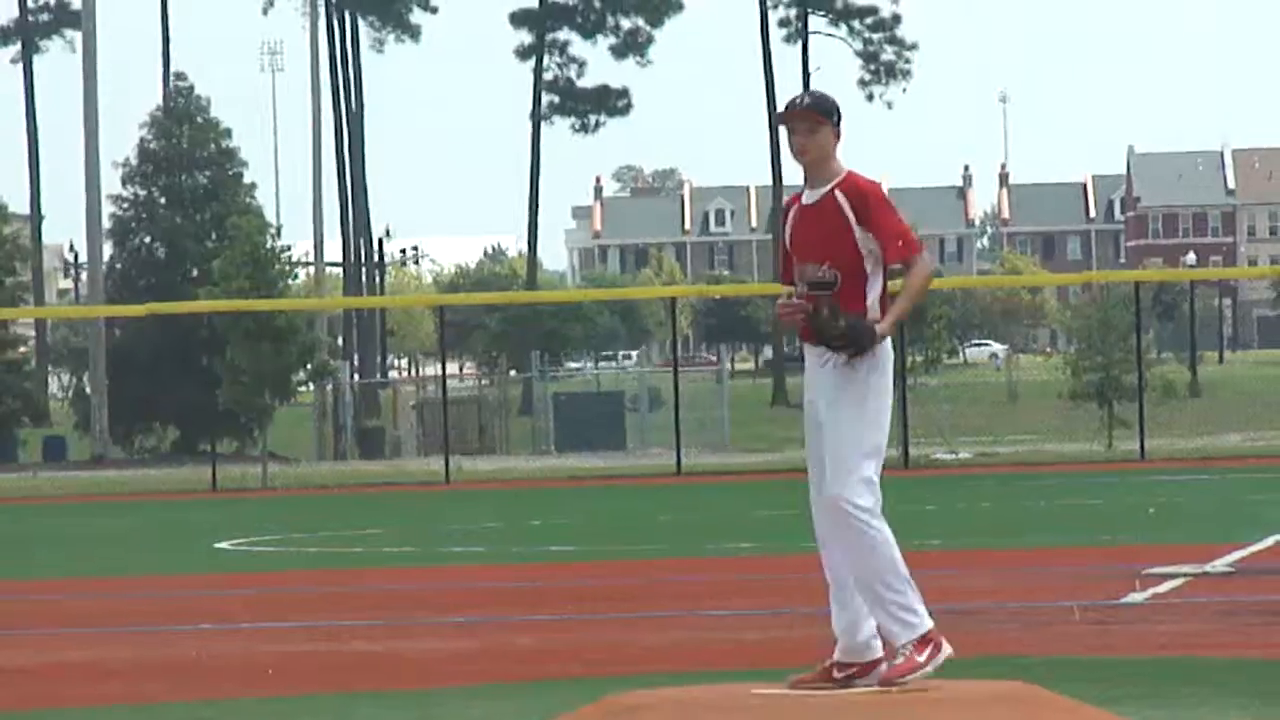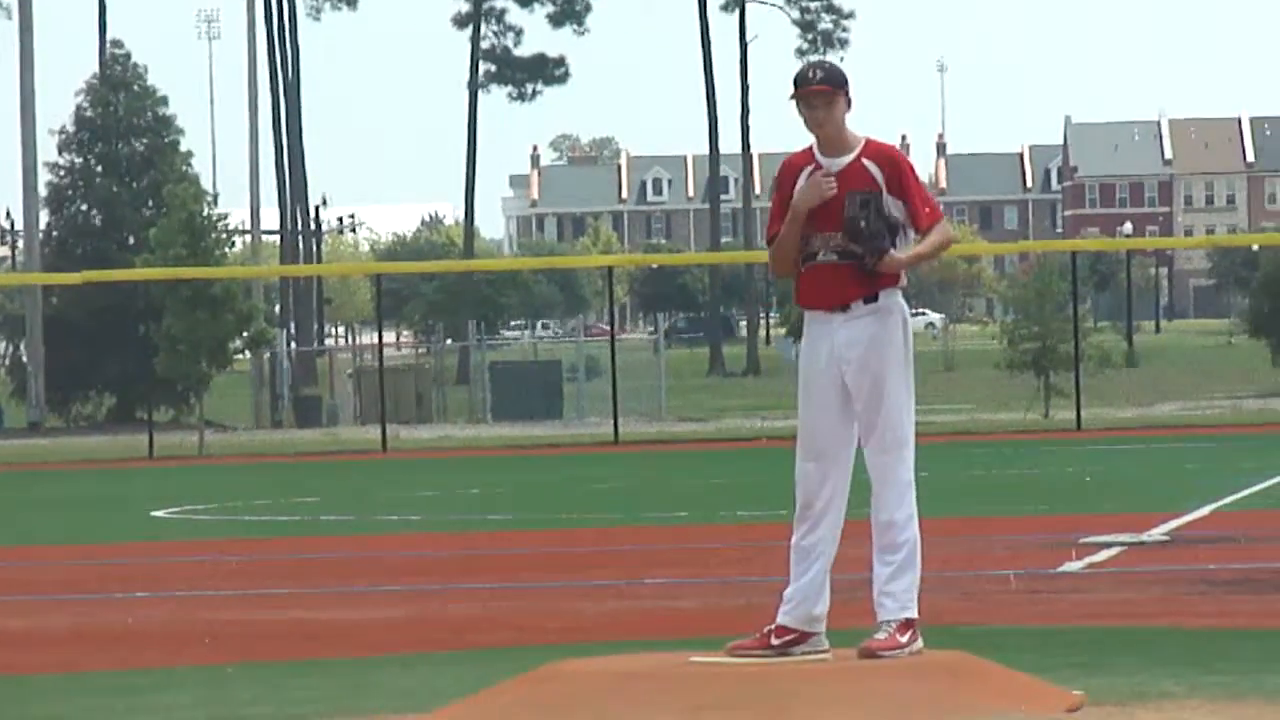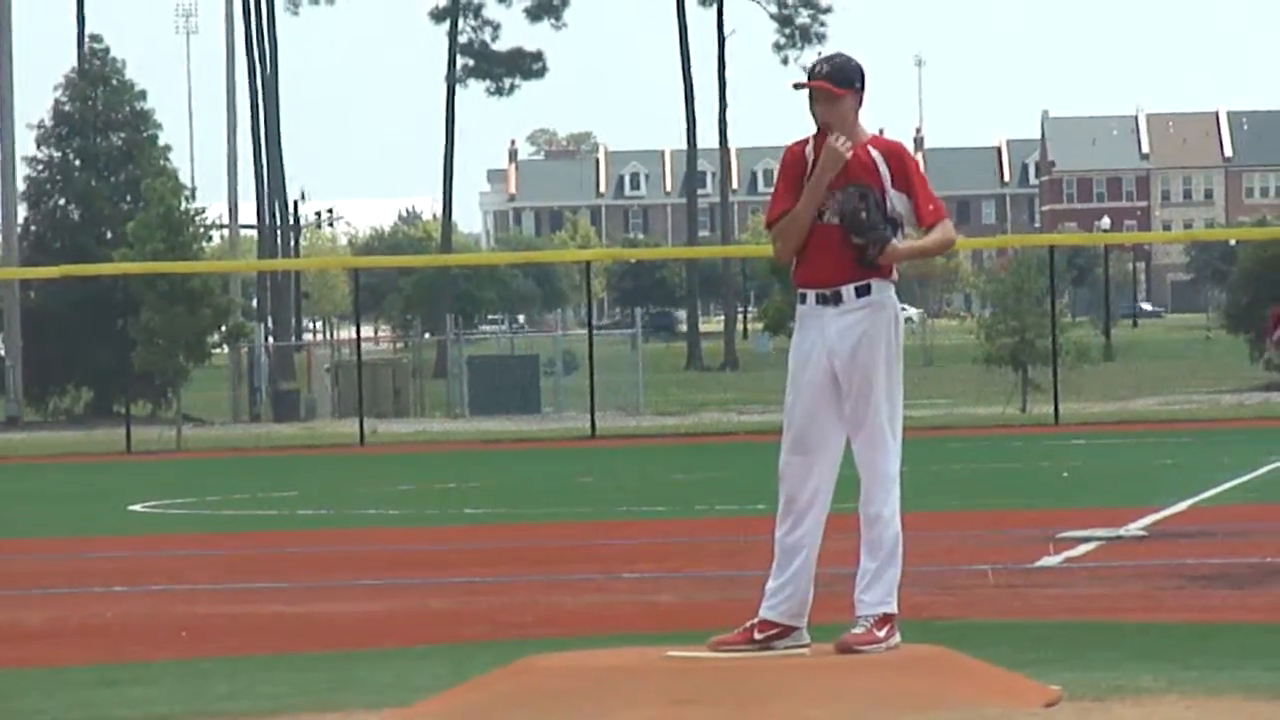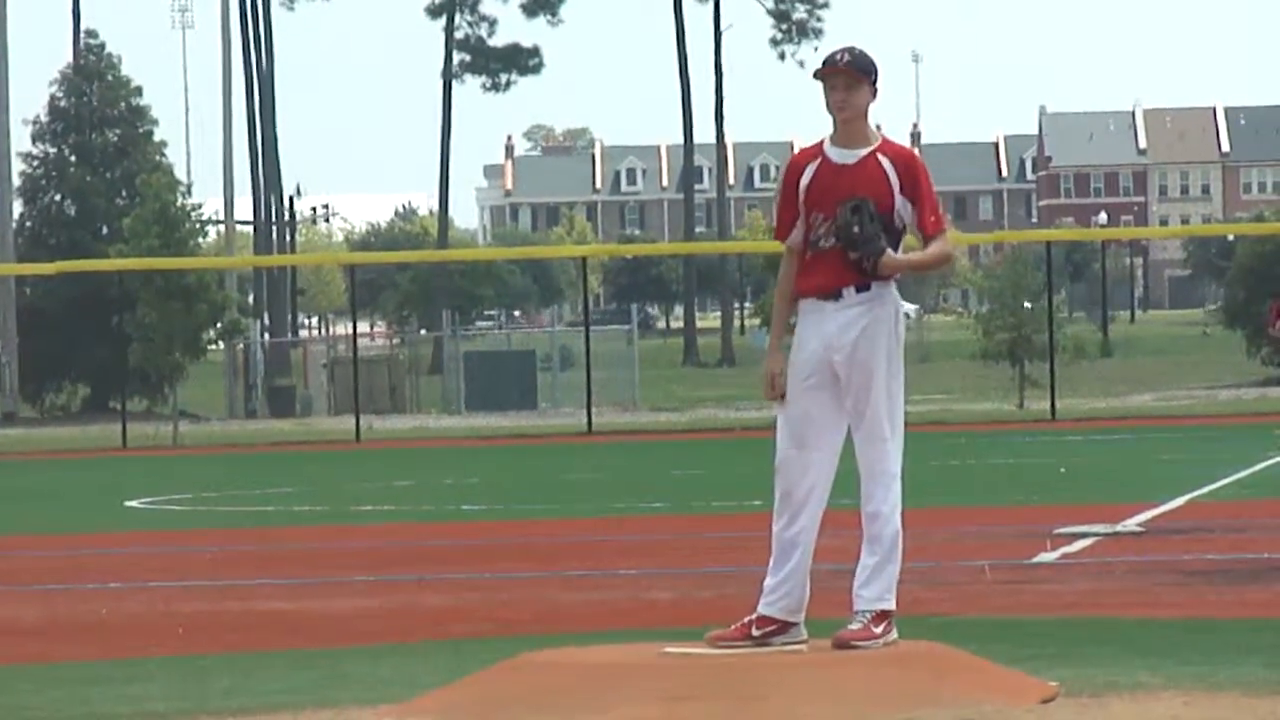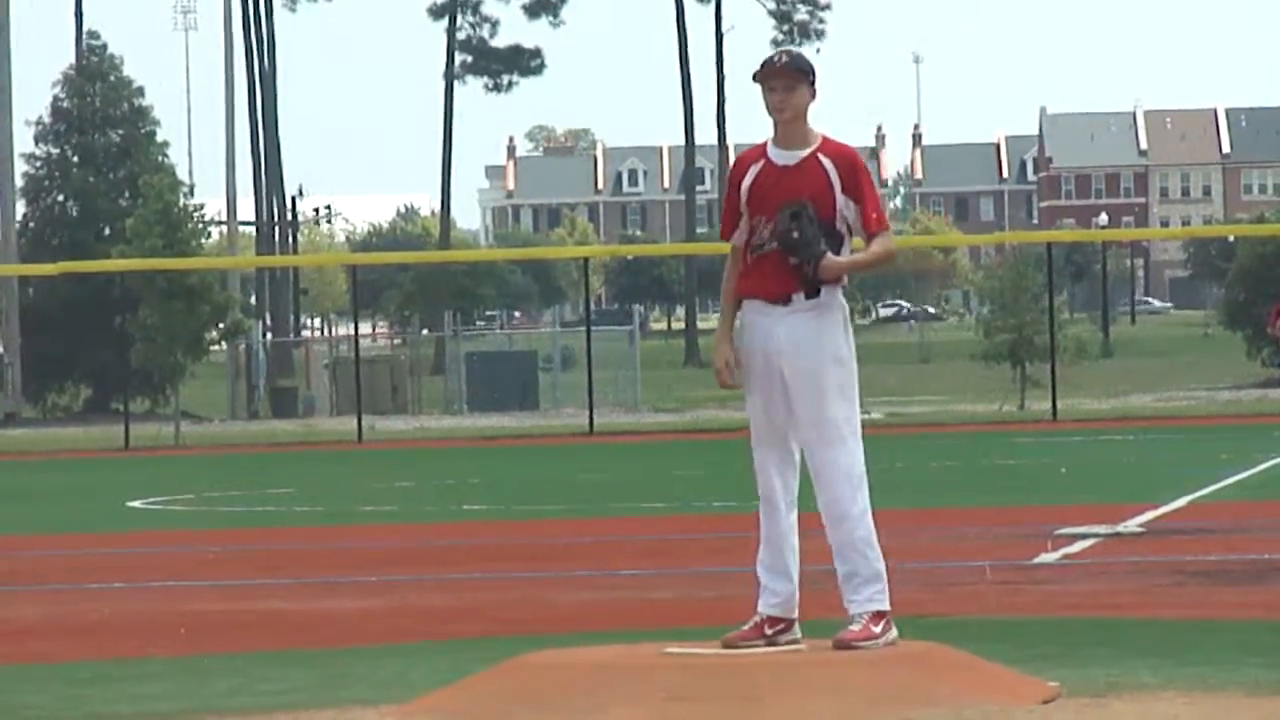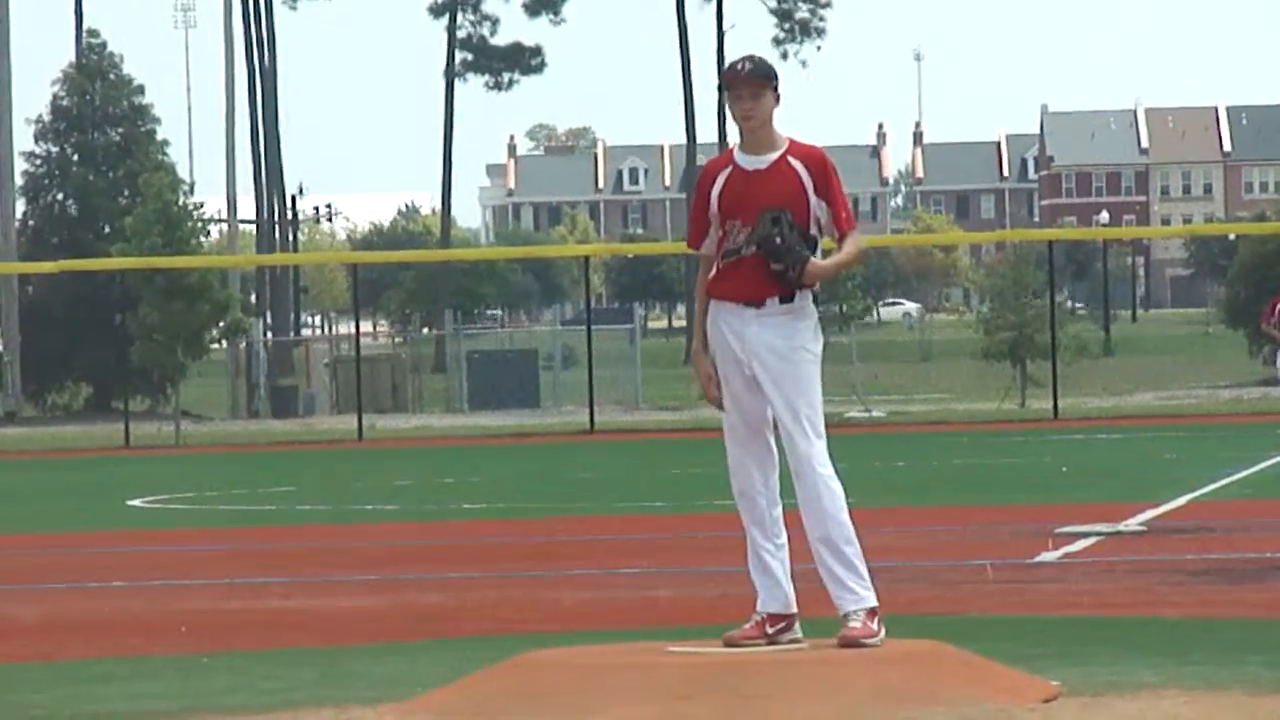
dt=0.7s
person 1, frame 1
left shoulder: (861, 195)
right shoulder: (794, 208)
left elbow: (920, 264)
left wrist: (888, 320)
right wrist: (782, 303)
left hip: (860, 359)
right hip: (815, 360)
left knee: (850, 496)
right knee: (828, 506)
left ankle: (917, 635)
right ankle: (858, 652)
person 1, frame 2
left shoulder: (885, 161)
right shoulder: (793, 172)
left elbow: (940, 230)
right elbow: (781, 268)
left wrist: (906, 257)
right wrist: (798, 211)
left hip: (876, 321)
right hip: (818, 328)
left knee: (891, 467)
right knee: (817, 475)
left ankle: (900, 617)
right ankle: (800, 620)
person 1, frame 3
left shoulder: (889, 156)
right shoulder: (800, 157)
left elbow: (945, 232)
right elbow: (782, 246)
left wrist: (904, 249)
right wrist: (824, 175)
left hip: (868, 313)
right hip: (811, 317)
left knee: (877, 461)
right knee: (801, 466)
left ankle: (879, 613)
right ankle: (782, 614)
person 1, frame 4
left shoulder: (900, 162)
right shoulder: (803, 166)
left elbow: (942, 248)
right elbow: (792, 258)
left wrist: (900, 260)
right wrist: (775, 345)
left hip: (871, 315)
right hip: (813, 320)
left knee: (879, 462)
right knee: (797, 469)
left ankle: (877, 609)
right ankle: (779, 611)
person 1, frame 5
left shoulder: (841, 161)
right shoulder: (746, 168)
left elbow: (884, 243)
right elbow: (736, 257)
left wrist: (846, 262)
right wrist: (724, 334)
left hip: (817, 318)
right hip: (760, 321)
left knee: (835, 460)
right knee: (771, 465)
left ankle: (871, 606)
right ankle: (777, 609)
person 1, frame 6
left shoulder: (811, 163)
right shoulder: (713, 175)
left elbow: (852, 240)
right elbow: (705, 266)
left wrist: (827, 266)
right wrist: (699, 348)
left hip: (788, 322)
right hip: (728, 325)
left knee: (808, 457)
right knee: (748, 466)
left ankle: (860, 604)
right ankle: (776, 609)
